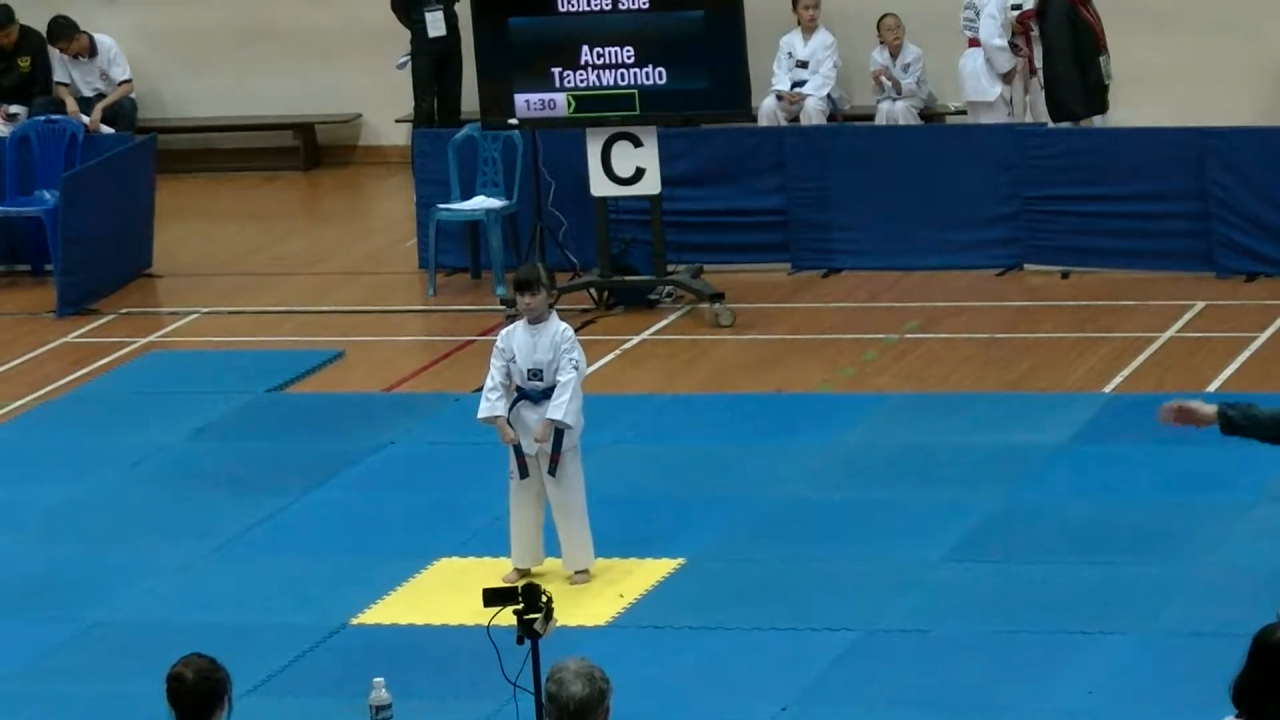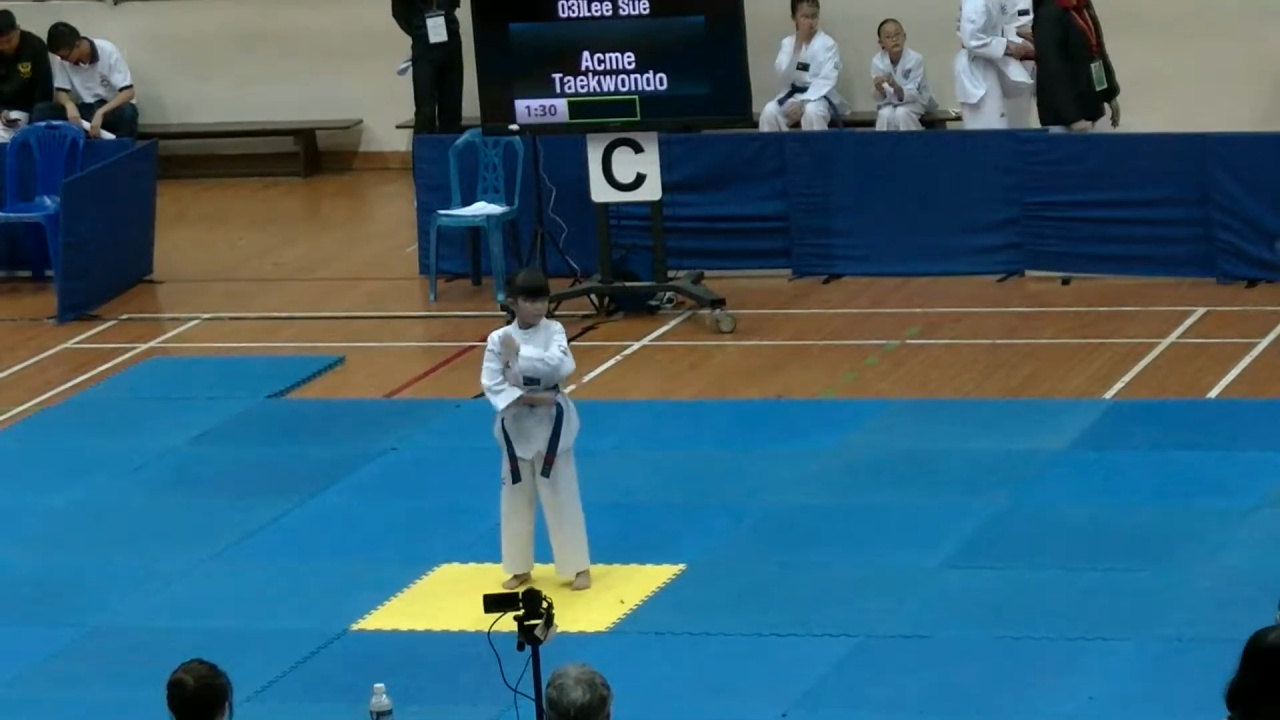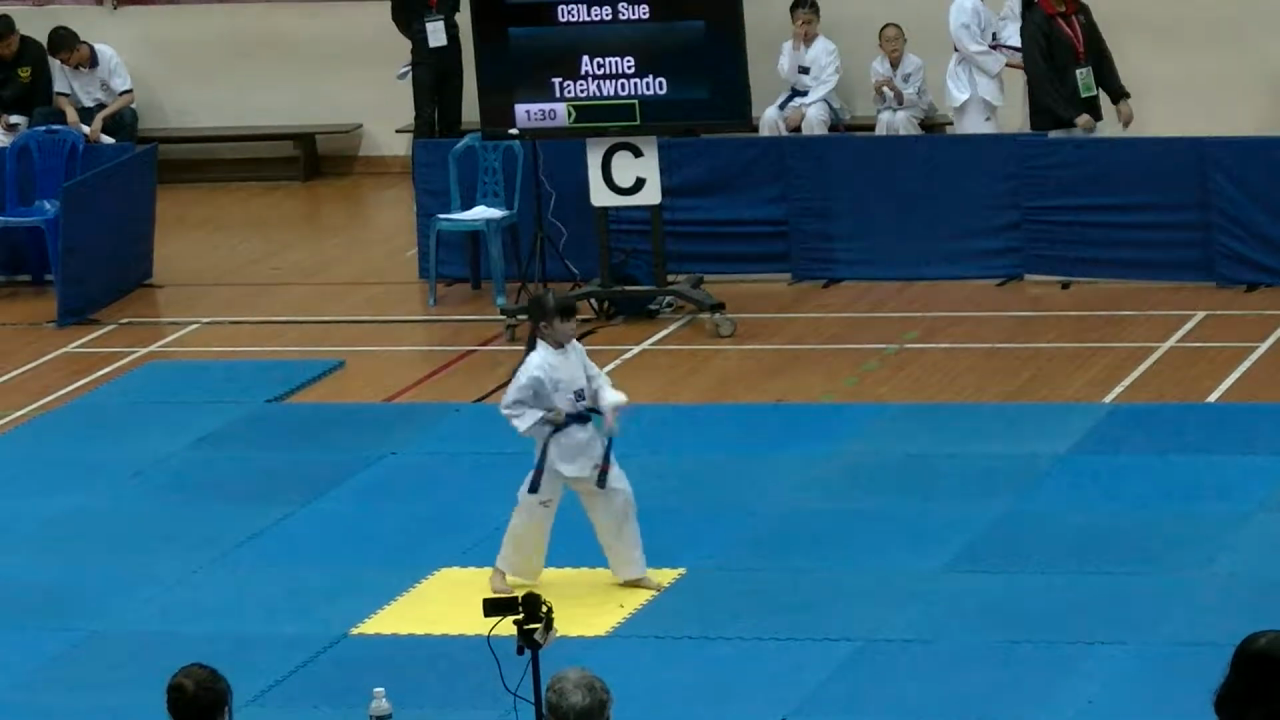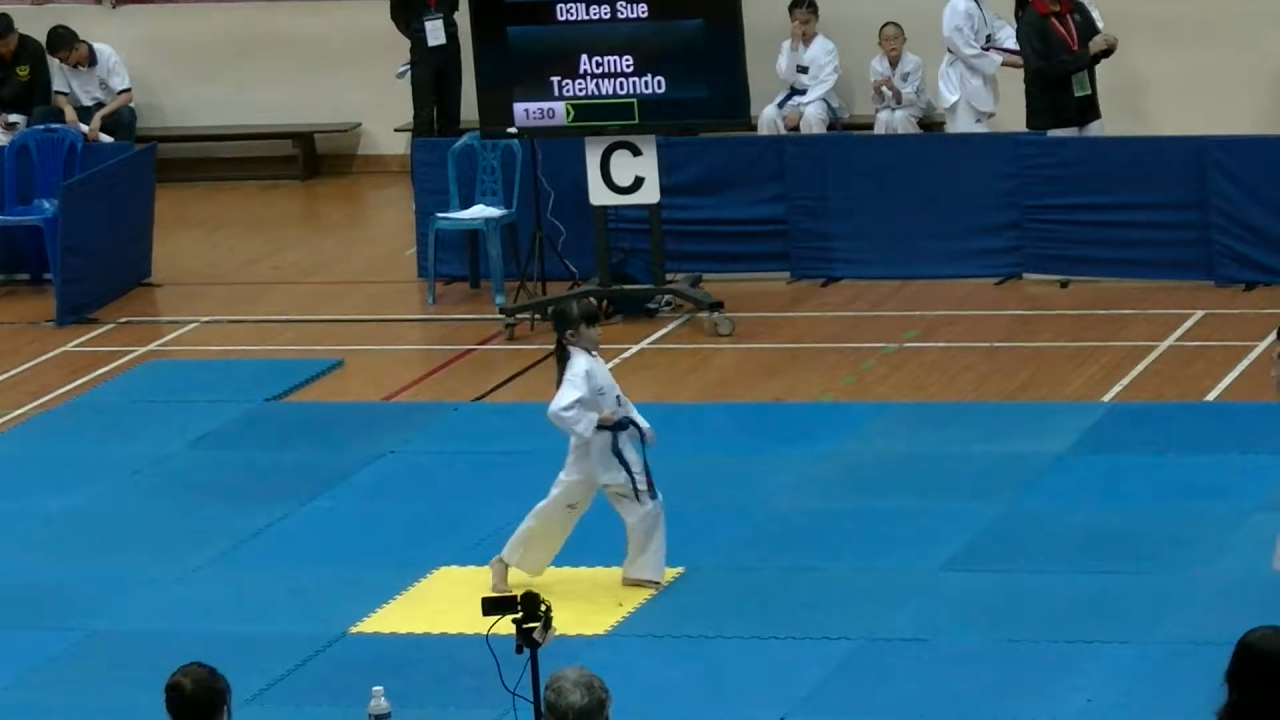
dt=0.4s
person 1, frame 1
left shoulder: (563, 334)
right shoulder: (508, 336)
left elbow: (569, 381)
right elbow: (496, 381)
left wrist: (549, 423)
right wrist: (501, 422)
left hip: (556, 421)
right hip: (521, 420)
left knee: (566, 493)
right knee: (522, 494)
left ankle: (579, 563)
right ankle: (523, 562)
person 1, frame 2
left shoulder: (554, 331)
right shoulder: (499, 339)
left elbow: (558, 365)
right elbow: (493, 384)
left wrist: (520, 352)
right wrist: (525, 398)
left hip: (552, 423)
right hip: (516, 424)
left knee: (561, 496)
right knee: (515, 498)
left ankle: (578, 567)
right ankle: (519, 569)
person 1, frame 3
left shoulder: (574, 351)
right shoulder: (535, 366)
left elbow: (598, 383)
right elbow: (510, 405)
left wrist: (610, 408)
right wrist: (545, 418)
left hip: (588, 438)
right hip: (556, 446)
left knee: (617, 498)
right knee: (533, 510)
left ankle: (631, 571)
right ankle: (503, 570)
person 1, frame 4
left shoulder: (594, 362)
right shoulder: (580, 369)
right elbow: (559, 411)
left wrist: (641, 427)
right wrist: (596, 420)
left hip: (618, 448)
right hip: (592, 453)
left knee: (648, 505)
right knee: (556, 511)
left ankle: (639, 571)
right ankle: (504, 562)
